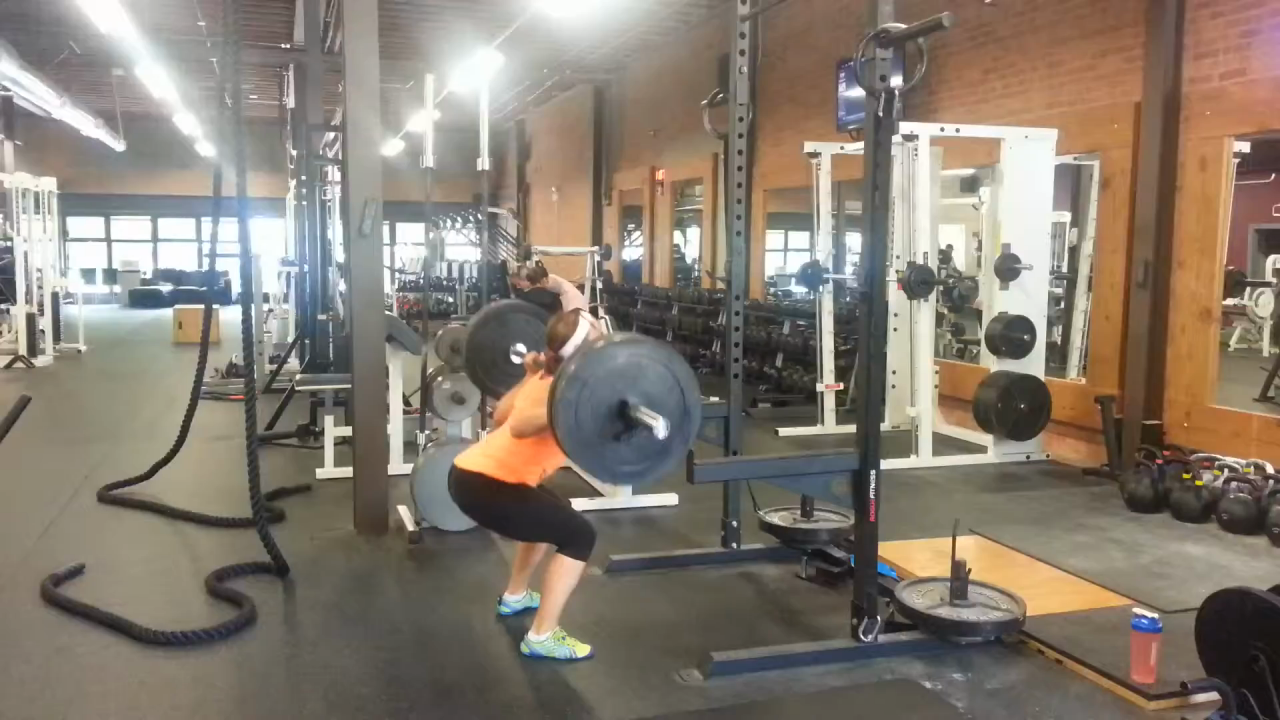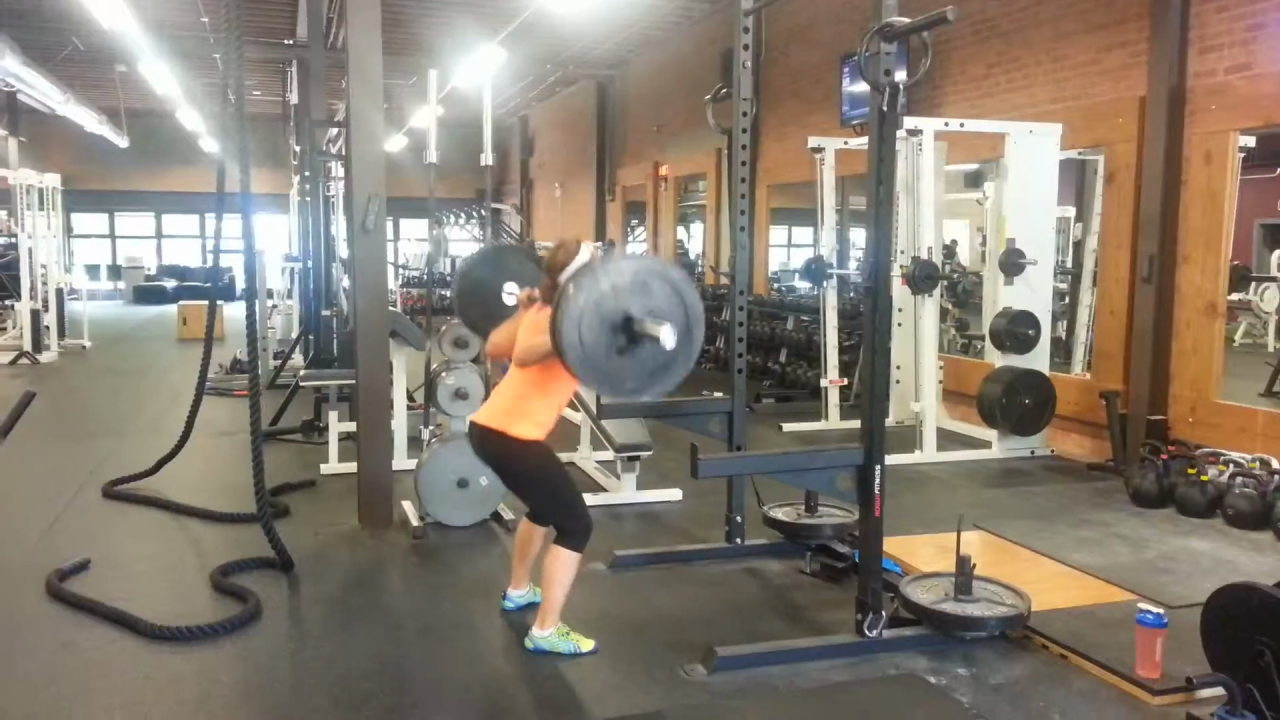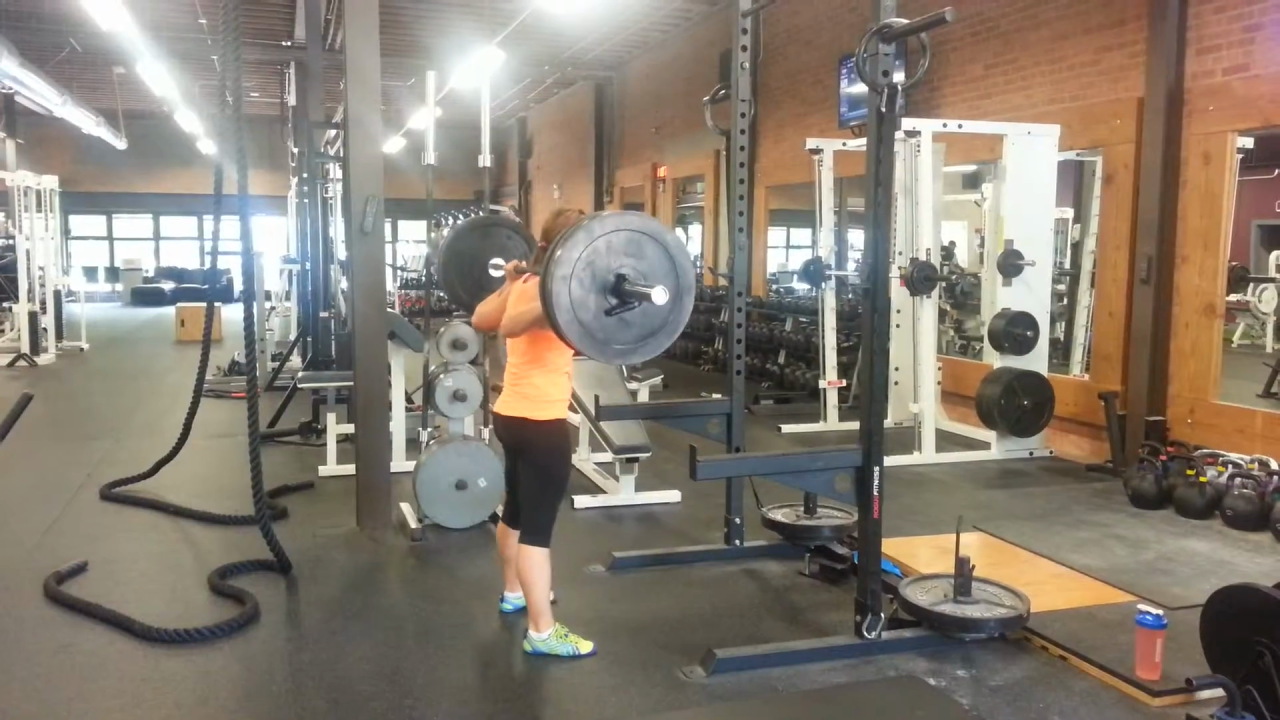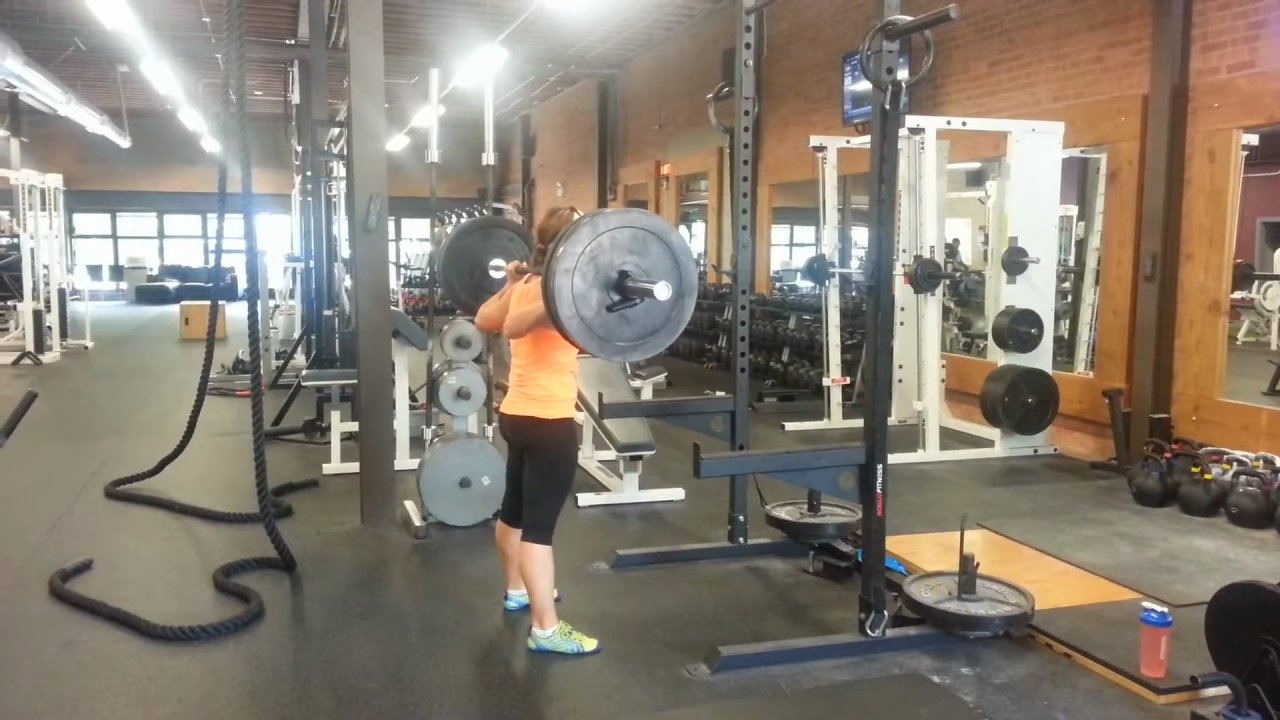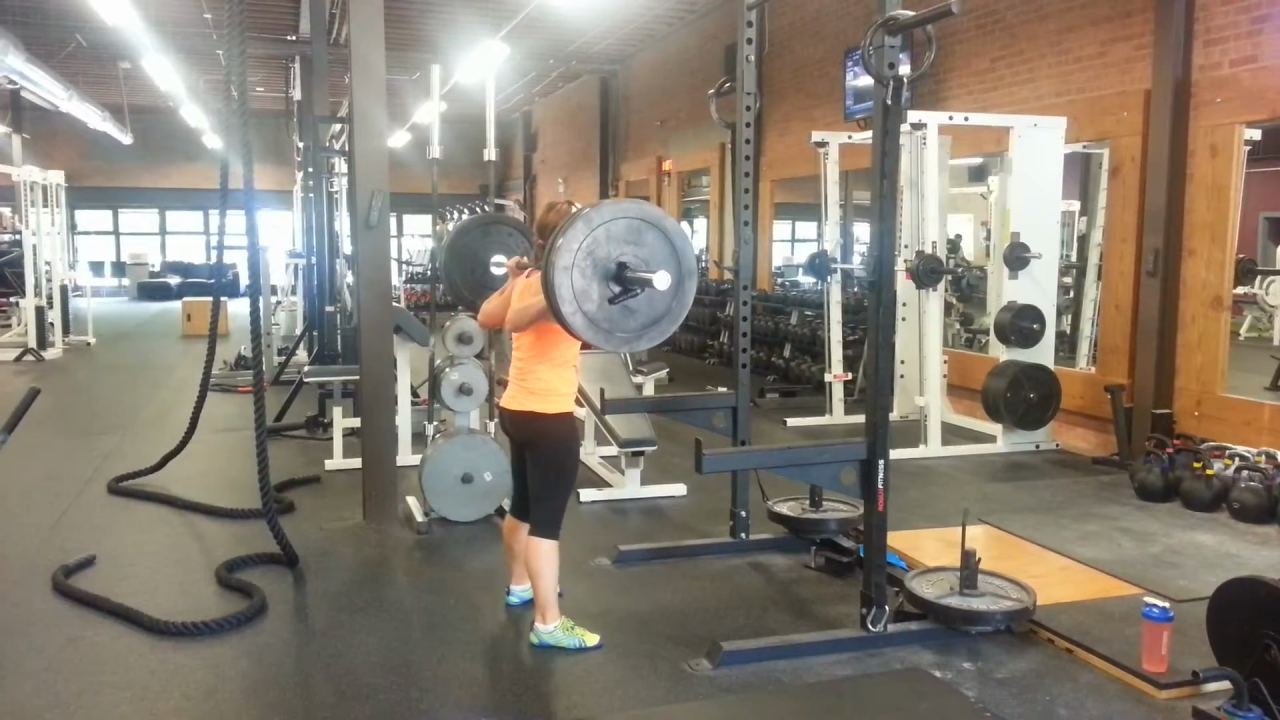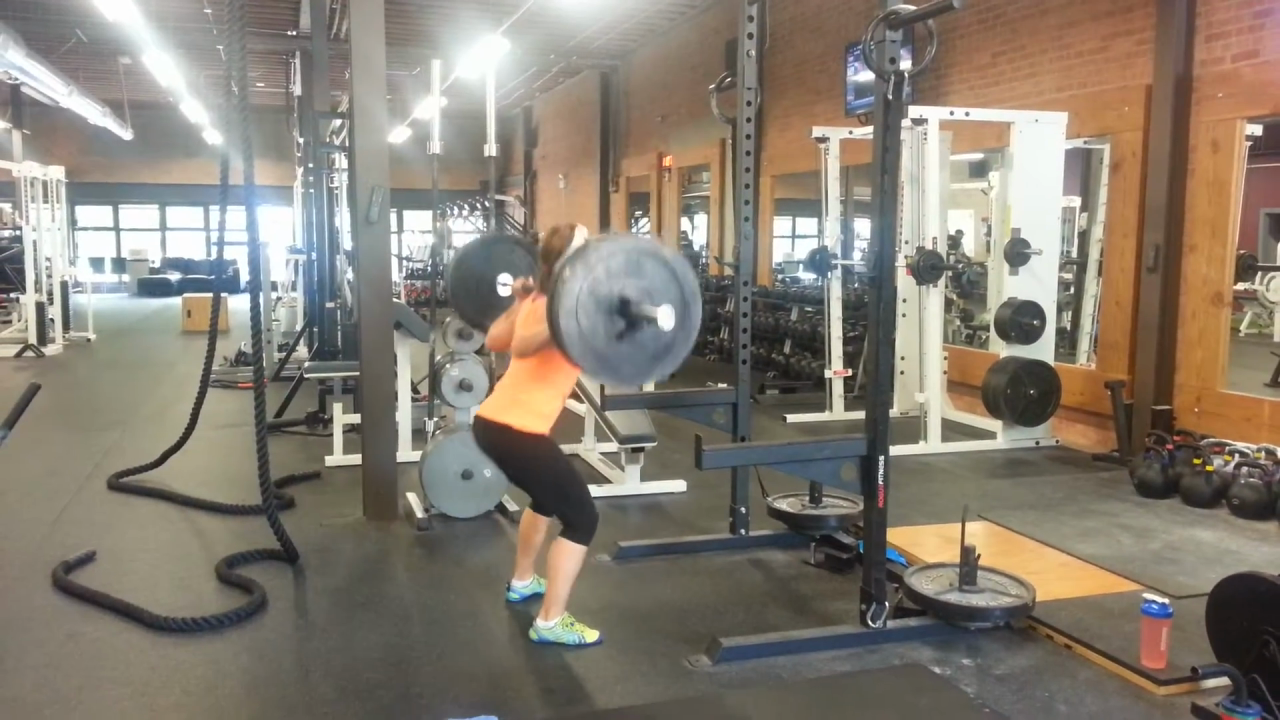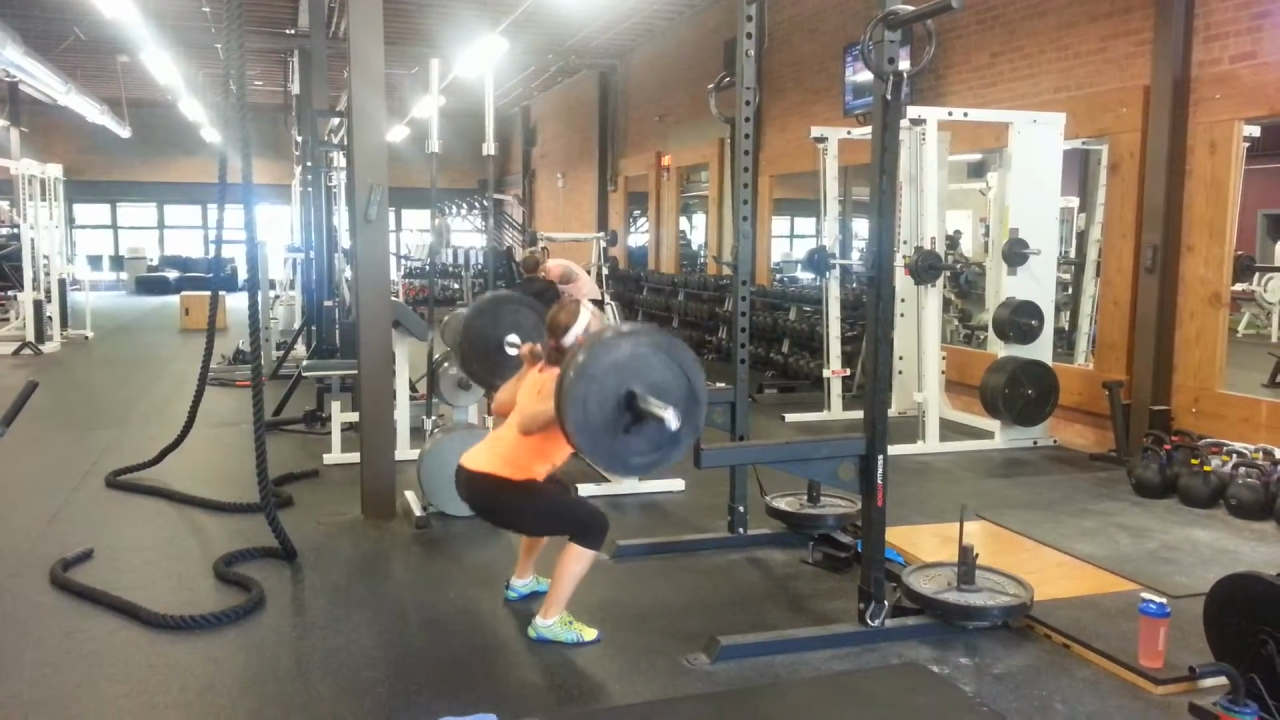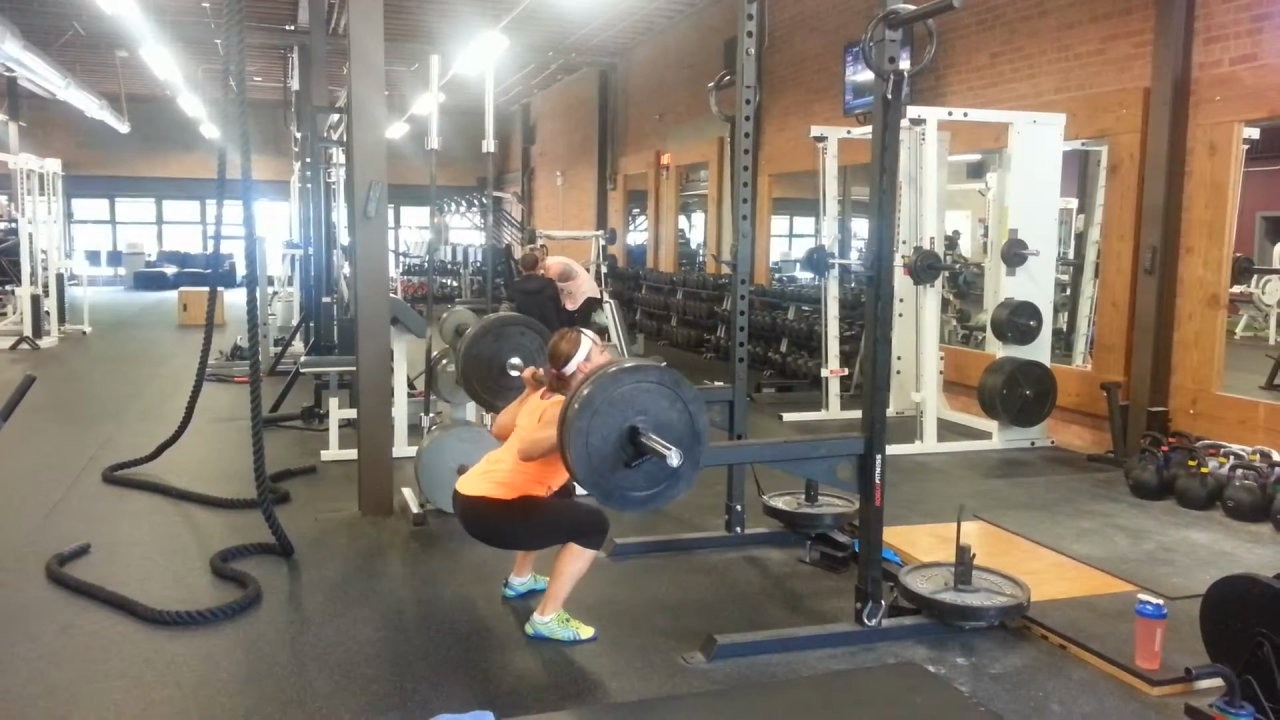
dt=0.4s
person 1, frame 1
left shoulder: (543, 379)
right elbow: (519, 427)
left hip: (470, 474)
right hip: (485, 486)
left knee: (548, 516)
right knee: (578, 536)
left ankle: (514, 596)
right ankle: (542, 637)
person 1, frame 2
left shoulder: (540, 312)
left elbow: (494, 348)
right elbow: (524, 356)
left wrist: (523, 310)
left hip: (489, 427)
right hip: (514, 438)
left knee: (547, 508)
right knee: (576, 525)
left ankle: (518, 590)
right ankle: (546, 631)
person 1, frame 3
left shoulder: (527, 283)
left elbow: (481, 319)
right elbow: (510, 325)
left wrist: (510, 281)
left hip: (512, 415)
right hip: (540, 422)
left knee: (517, 513)
right knee: (537, 527)
left ankle: (514, 593)
right ankle: (543, 633)
person 1, frame 4
left shoulder: (528, 284)
left elbow: (483, 321)
right elbow: (515, 327)
left wrist: (510, 283)
left hip: (518, 414)
right hip: (547, 421)
left knee: (516, 510)
right knee: (538, 525)
left ankle: (517, 591)
right ankle: (546, 630)
person 1, frame 5
left shoulder: (530, 278)
left elbow: (486, 318)
right elbow: (516, 320)
left wrist: (512, 278)
left hip: (517, 408)
right hip: (546, 415)
left knee: (524, 506)
right knee: (547, 519)
left ankle: (520, 586)
right ankle: (549, 625)
person 1, frame 6
left shoulder: (537, 300)
left elbow: (494, 341)
right elbow: (523, 348)
left wrist: (519, 301)
left hip: (492, 421)
right hip: (515, 430)
left knee: (551, 494)
right knee: (581, 517)
left ankle: (522, 581)
right ankle: (551, 622)
person 1, frame 7
left shoulder: (544, 370)
left elbow: (500, 406)
right elbow: (527, 424)
left wrist: (527, 365)
left hip: (476, 472)
right hip: (491, 485)
left knee: (557, 494)
right knee: (592, 524)
left ankle: (521, 581)
right ankle: (549, 622)
person 1, frame 8
left shoulder: (546, 394)
left elbow: (499, 429)
right elbow: (528, 450)
left wrist: (528, 389)
left hip: (473, 492)
right hip: (487, 509)
left knee: (561, 496)
right knee: (593, 525)
left ankle: (519, 579)
right ankle: (546, 619)
